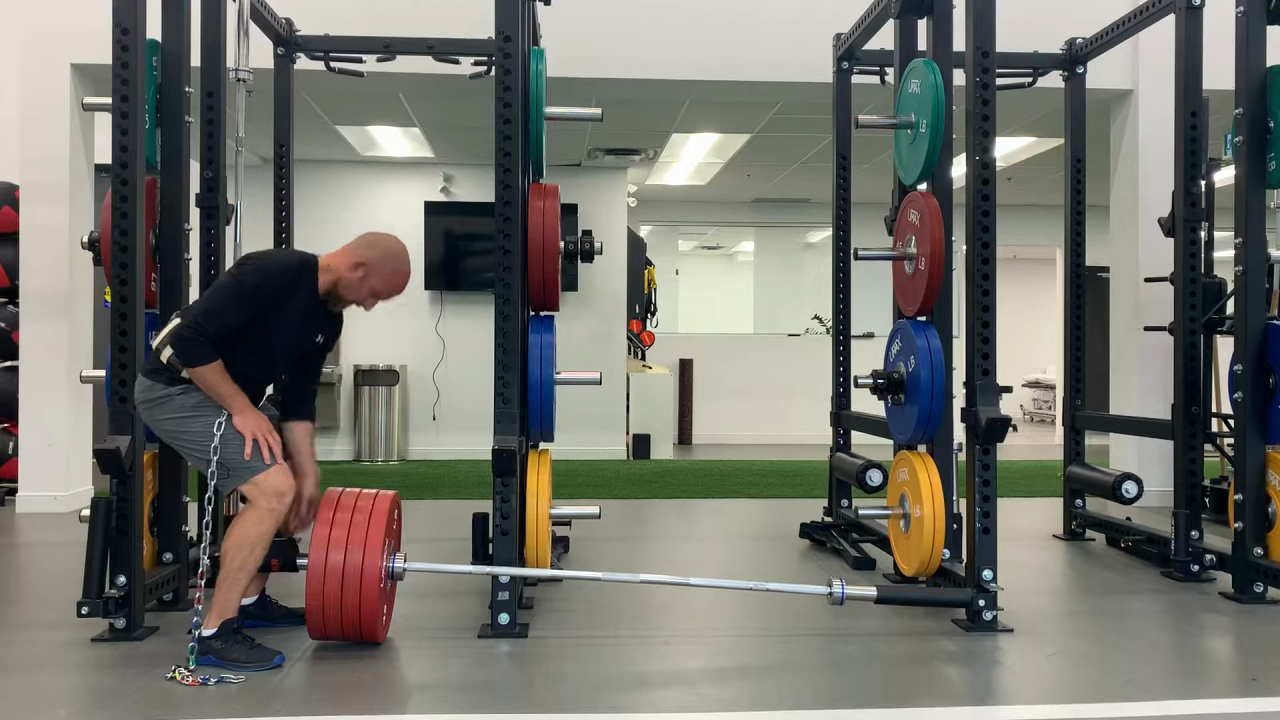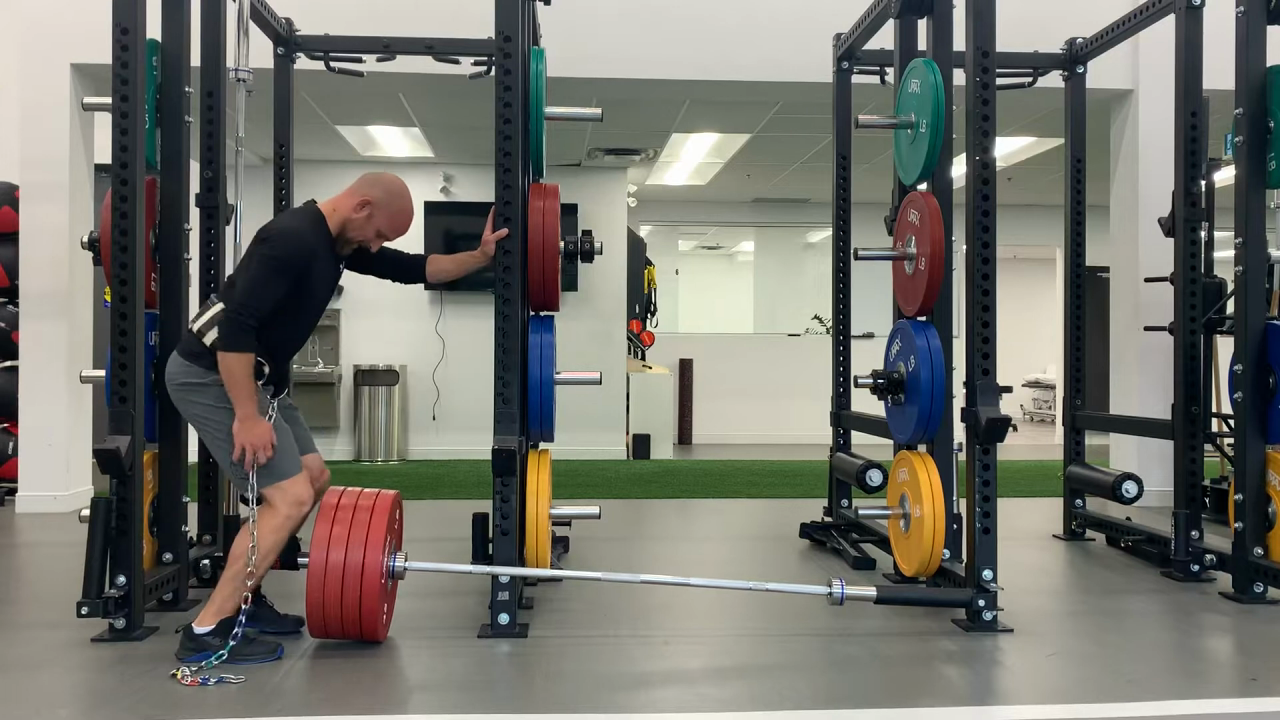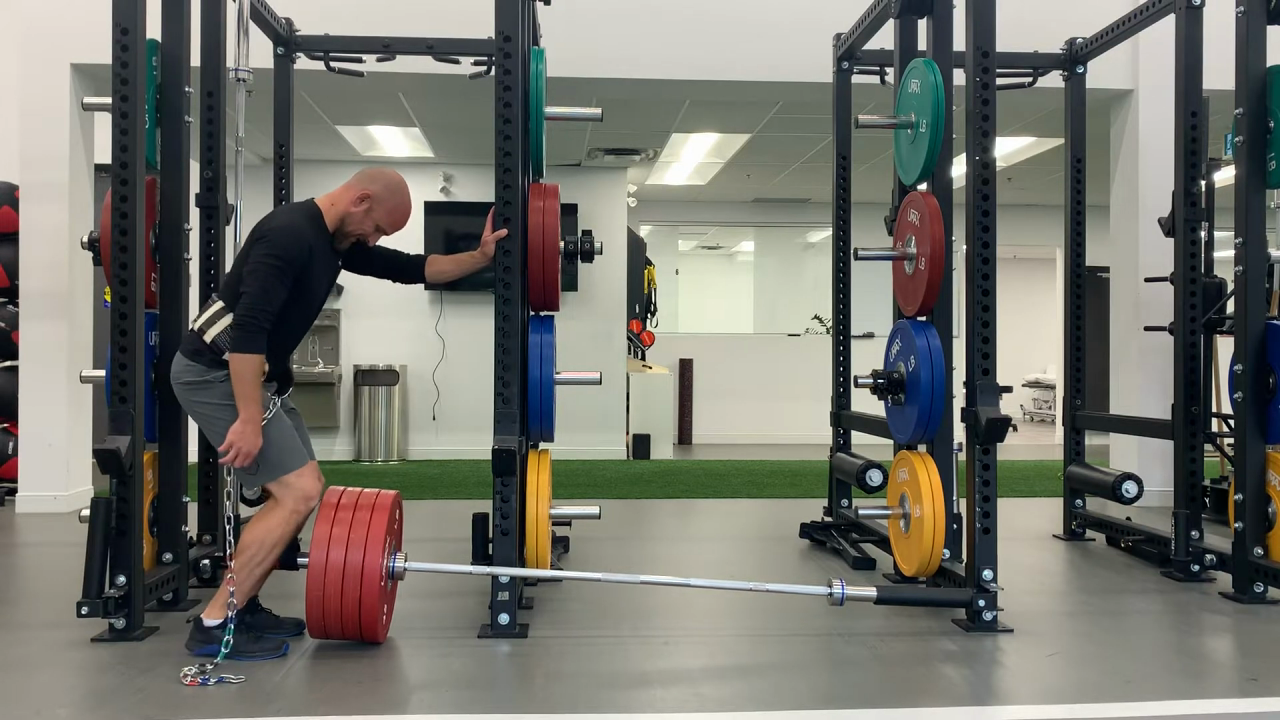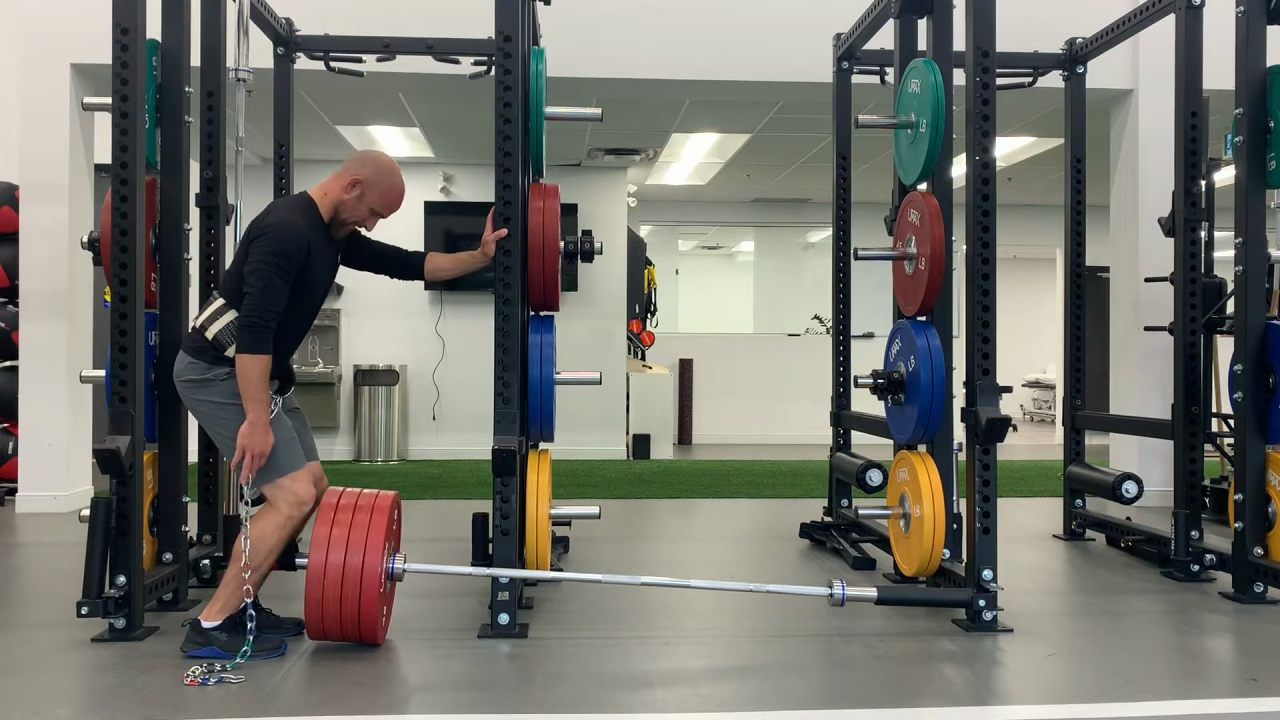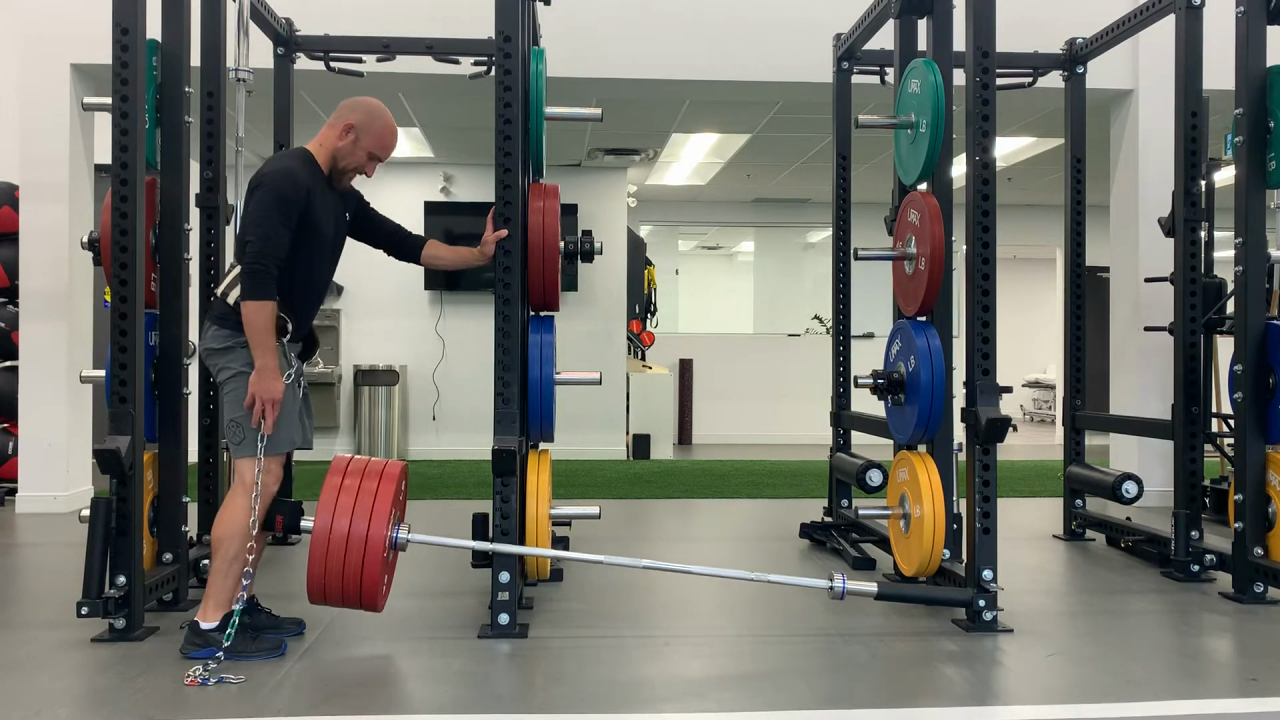
dt=1s
person 1, frame 1
left shoulder: (327, 317)
right shoulder: (271, 274)
left elbow: (298, 402)
right elbow: (192, 339)
left wrist: (308, 475)
right wrist: (243, 408)
left hip: (229, 392)
right hip: (176, 387)
left knee: (299, 480)
right knee: (273, 491)
left ankle: (249, 600)
right ankle: (214, 633)
person 1, frame 2
left shoulder: (337, 242)
right shoulder: (294, 238)
left elbow: (411, 269)
right elbow: (238, 327)
left wrist: (480, 256)
right wrist: (248, 416)
left hip: (253, 375)
right hip: (211, 375)
left knee: (313, 480)
right knee: (291, 497)
left ankle: (243, 600)
right ankle: (206, 631)
person 1, frame 3
left shoulder: (334, 239)
right shoulder: (289, 233)
left elbow: (407, 269)
right elbow: (248, 327)
left wrist: (479, 257)
right wrist: (250, 420)
left hip: (249, 372)
right hip: (215, 371)
left knee: (304, 490)
right knee: (299, 493)
left ankle: (240, 607)
right ankle: (213, 623)
person 1, frame 4
left shoulder: (331, 236)
right shoulder: (286, 228)
left elbow: (404, 264)
right elbow: (253, 328)
left wrist: (478, 257)
right wrist: (256, 421)
left hip: (256, 373)
right hip: (219, 370)
left knee: (311, 489)
right knee: (292, 496)
left ankle: (239, 607)
right ankle: (211, 626)
person 1, frame 5
left shoulder: (339, 196)
right shoulder: (284, 177)
left elbow: (404, 245)
right elbow: (258, 275)
left wrist: (476, 256)
right wrist: (266, 366)
left hip: (278, 342)
right hip: (247, 339)
left knee: (268, 477)
right knee: (257, 479)
left ankle: (237, 605)
right ankle: (209, 628)
